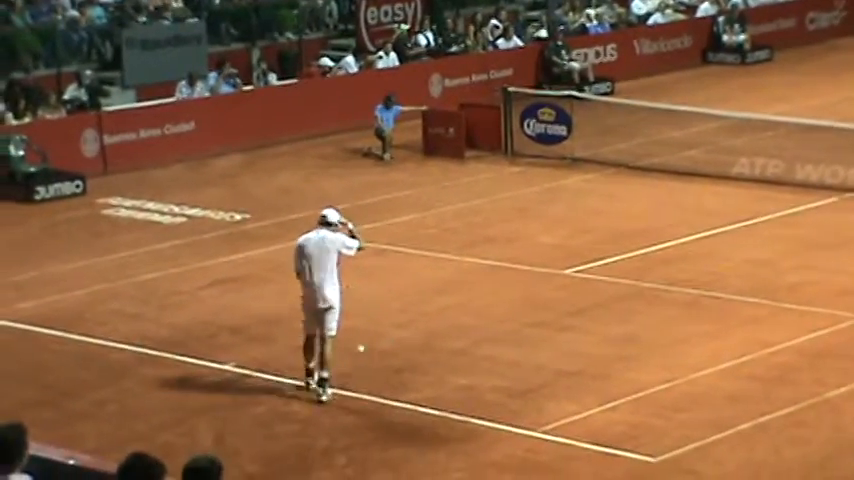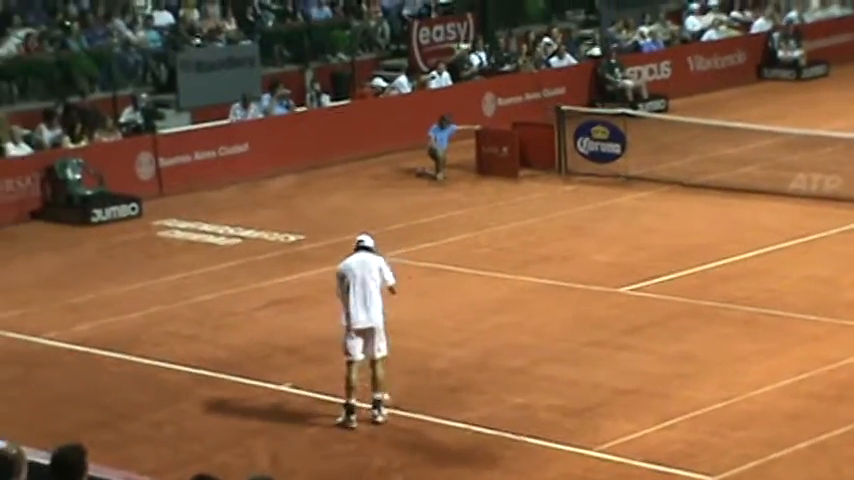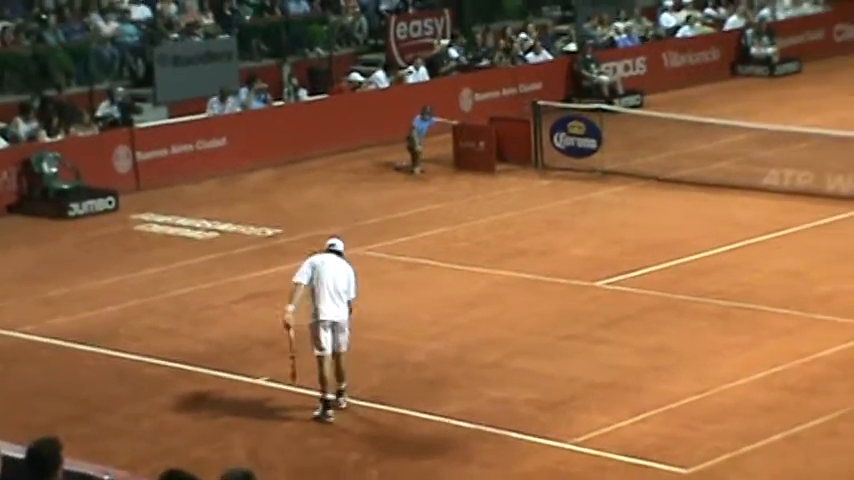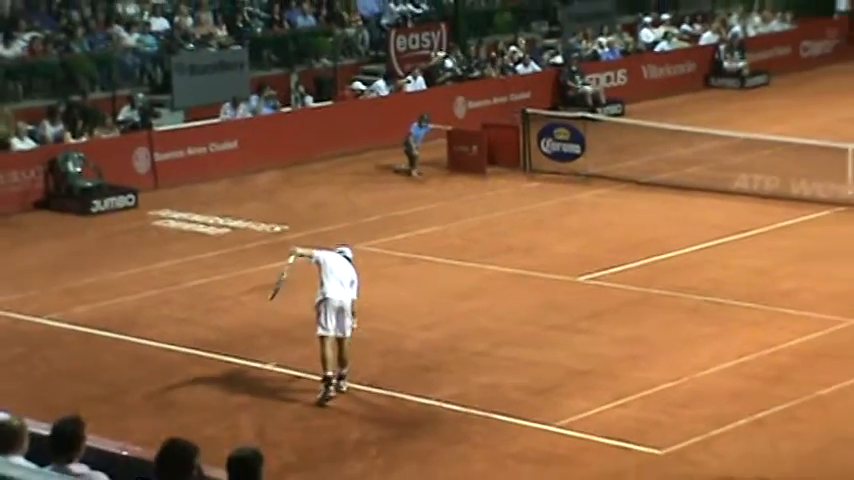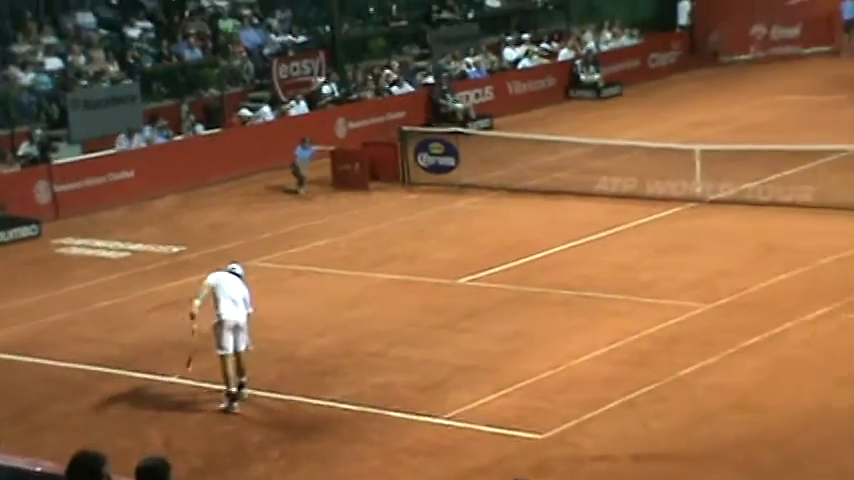
dt=0.5s
person 1, frame 1
left shoulder: (302, 241)
right shoulder: (336, 239)
left elbow: (298, 273)
right elbow: (360, 245)
right wrist: (349, 226)
left hip: (309, 297)
right hip: (329, 297)
left knee: (310, 336)
right knee: (326, 340)
left ankle: (310, 375)
right ankle: (322, 387)
person 1, frame 2
left shoulder: (343, 267)
right shoulder: (377, 261)
left elbow: (342, 298)
right elbow: (393, 289)
left hip: (352, 321)
right hip: (374, 320)
left knee: (352, 365)
right knee: (376, 363)
left ankle: (350, 413)
right ankle: (377, 409)
person 1, frame 3
left shoulder: (314, 261)
right shoulder: (347, 267)
left elbow: (299, 285)
right elbow: (351, 302)
left wrist: (290, 309)
left hip: (322, 316)
right hip: (341, 316)
left knee: (324, 360)
right knee: (339, 356)
left ankle: (327, 407)
right ankle: (341, 396)
person 1, frame 4
left shoulder: (326, 255)
right shoulder: (352, 270)
left elbow: (311, 253)
left wrist: (298, 251)
right wrist: (353, 321)
left hip: (328, 298)
right hip: (345, 301)
left knee: (326, 340)
right knee: (343, 341)
left ankle: (329, 385)
right ankle: (341, 381)
person 1, frame 5
left shoulder: (217, 275)
right shoulder: (243, 286)
left elbow: (206, 285)
right elbow: (248, 312)
left wrist: (196, 303)
right wrist: (247, 340)
left hip: (224, 319)
right hip: (240, 319)
left knee: (226, 358)
right knee: (240, 354)
right ankle: (241, 388)
